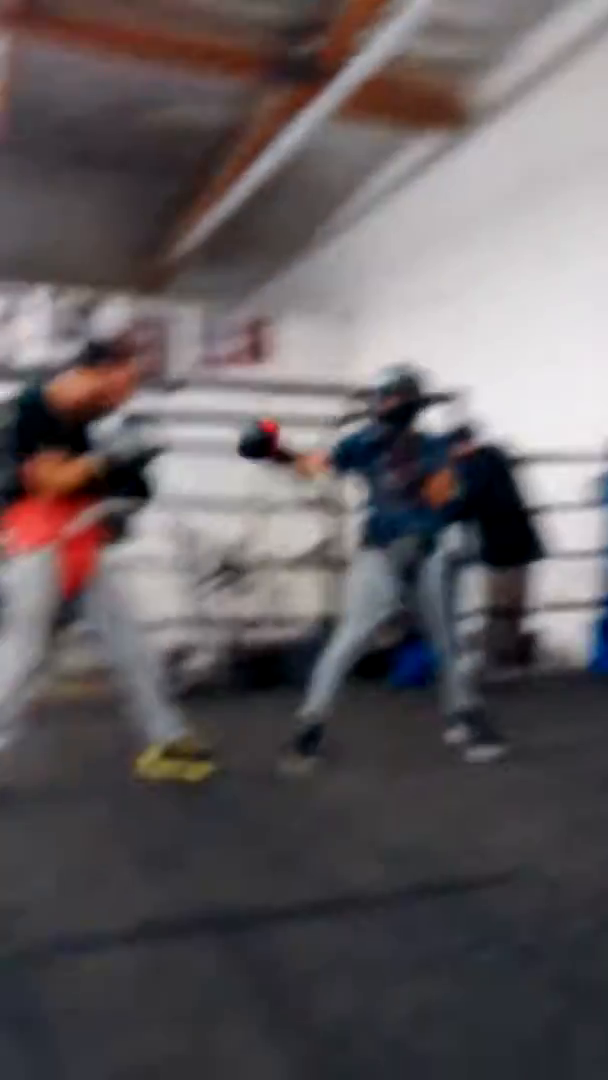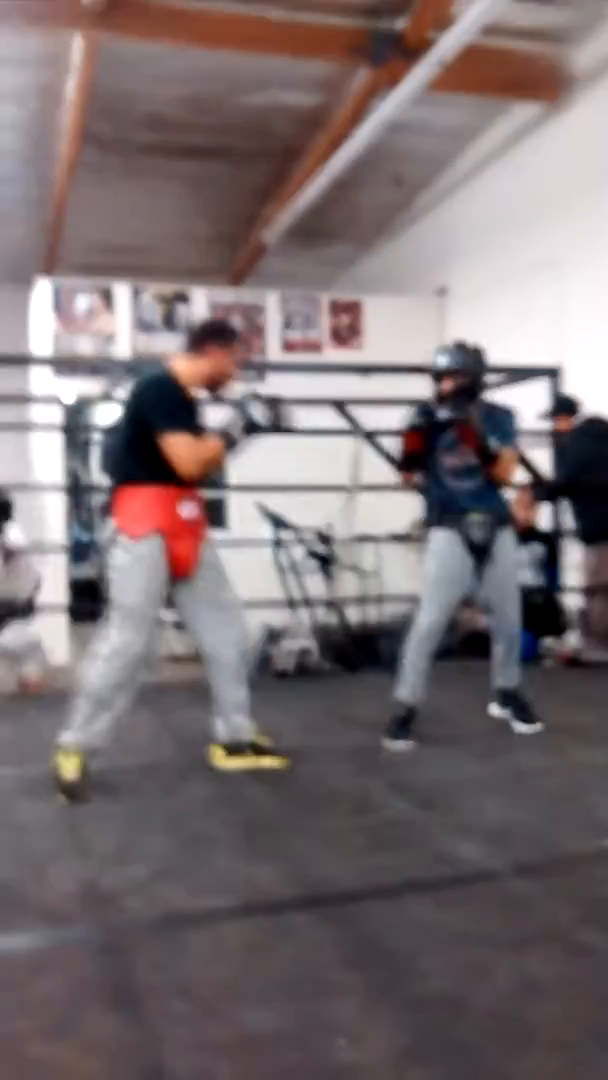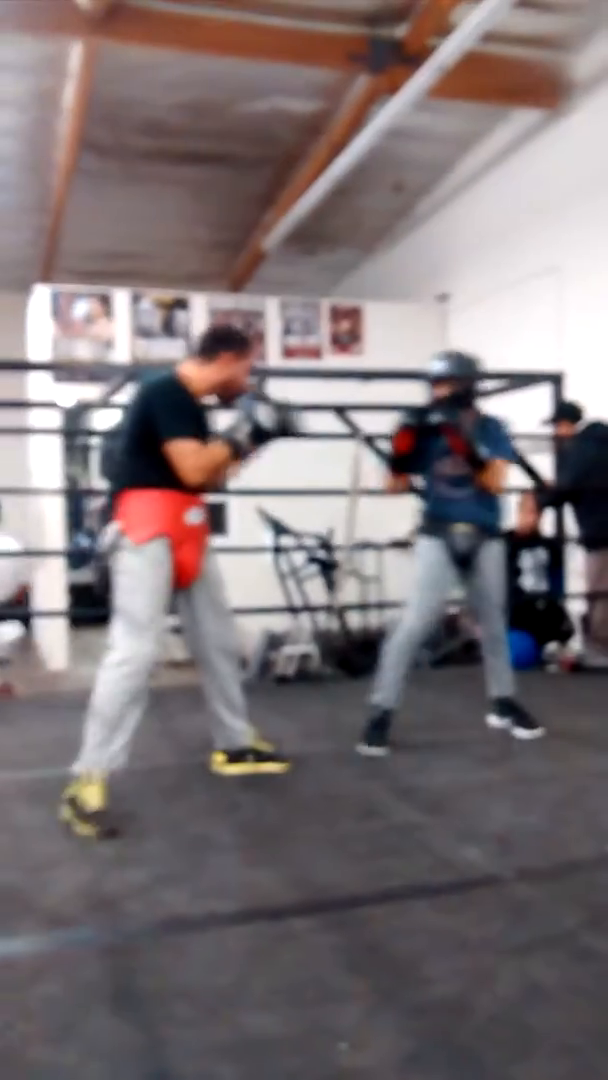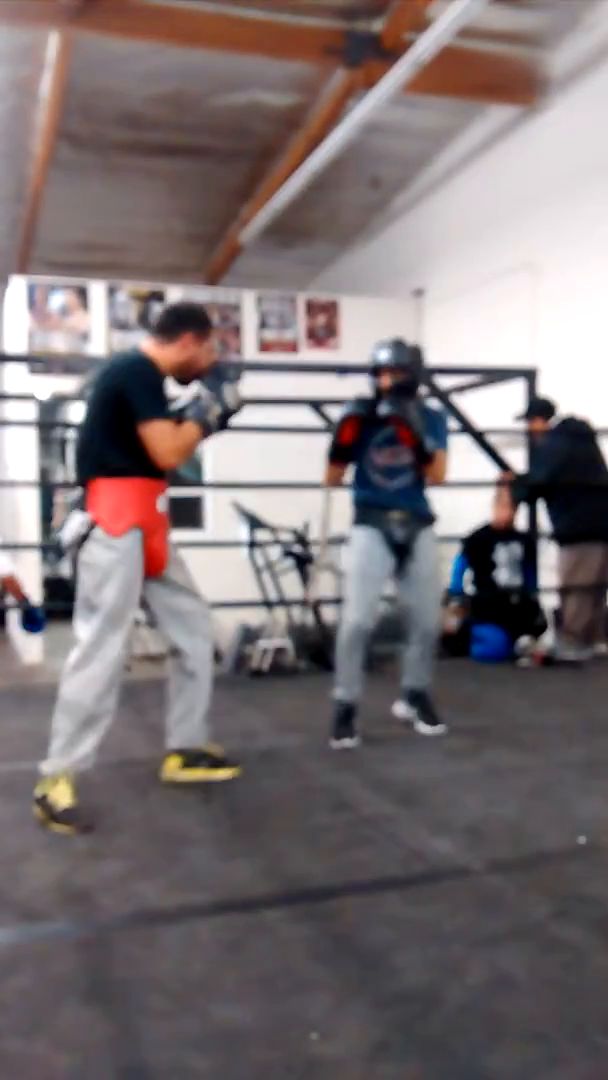
dt=0.3s
person 1, frame 1
left shoulder: (81, 414)
right shoulder: (37, 407)
right elbow: (51, 483)
left wrist: (118, 474)
right wrist: (111, 458)
left hip: (80, 544)
right hip: (39, 541)
left knee: (129, 641)
left ankle: (165, 739)
person 1, frame 2
left shoulder: (183, 397)
right shoulder: (157, 389)
left elbow: (202, 463)
right elbow: (188, 463)
left wrist: (250, 421)
right wrist: (239, 424)
left hip: (185, 523)
right hip: (143, 525)
left knee: (224, 627)
right knee: (128, 639)
left ankle: (233, 737)
right ankle: (73, 748)
person 1, frame 3
left shoulder: (193, 404)
right shoulder: (164, 392)
left elbow: (212, 474)
right elbow: (193, 470)
left wrist: (261, 431)
right wrist: (243, 431)
left hip: (187, 533)
right hip: (147, 532)
left knee: (217, 639)
right knee: (135, 649)
left ankle: (234, 745)
right ankle: (87, 779)
person 1, frame 4
left shoulder: (139, 374)
right shoulder: (136, 371)
right elbow: (167, 454)
left wrist: (197, 412)
right wrist: (210, 411)
left hip: (145, 525)
right hip: (115, 523)
left knee: (192, 627)
right knee: (102, 648)
left ankle: (187, 748)
right ankle: (55, 779)
person 2, frame 1
left shoulder: (430, 446)
right shoulder: (365, 441)
left elbow: (438, 493)
right elbow: (311, 466)
left wrist: (413, 456)
right wrist: (276, 451)
left hip: (426, 552)
right hip: (380, 554)
left knee: (445, 638)
right knee: (349, 641)
left ankle: (466, 714)
right ankle: (311, 724)
person 2, frame 2
left shoulder: (499, 417)
right shoulder: (434, 421)
left elbow: (505, 472)
right elbow: (411, 480)
left wrist: (474, 433)
right wrist: (413, 445)
left hip: (496, 528)
right hip: (449, 530)
left knee: (508, 619)
right knee: (431, 621)
left ankle: (506, 694)
right ankle: (406, 709)
person 2, frame 3
left shoulder: (491, 430)
right shoulder: (427, 431)
left elbow: (494, 483)
right elbow: (397, 486)
left wrist: (464, 439)
right wrist: (403, 444)
left hip: (484, 539)
right hip: (437, 538)
left knee: (493, 627)
right knee: (412, 626)
left ankle: (502, 704)
right ankle: (381, 713)
person 2, frame 4
left shoulder: (431, 418)
right shoulder: (363, 418)
left elbow: (437, 474)
right elbow: (332, 479)
left wrist: (413, 430)
right wrist: (344, 437)
left hip: (417, 527)
right hip: (371, 527)
left knee: (426, 619)
right knee: (357, 620)
left ankle: (414, 695)
right ankle: (345, 705)
